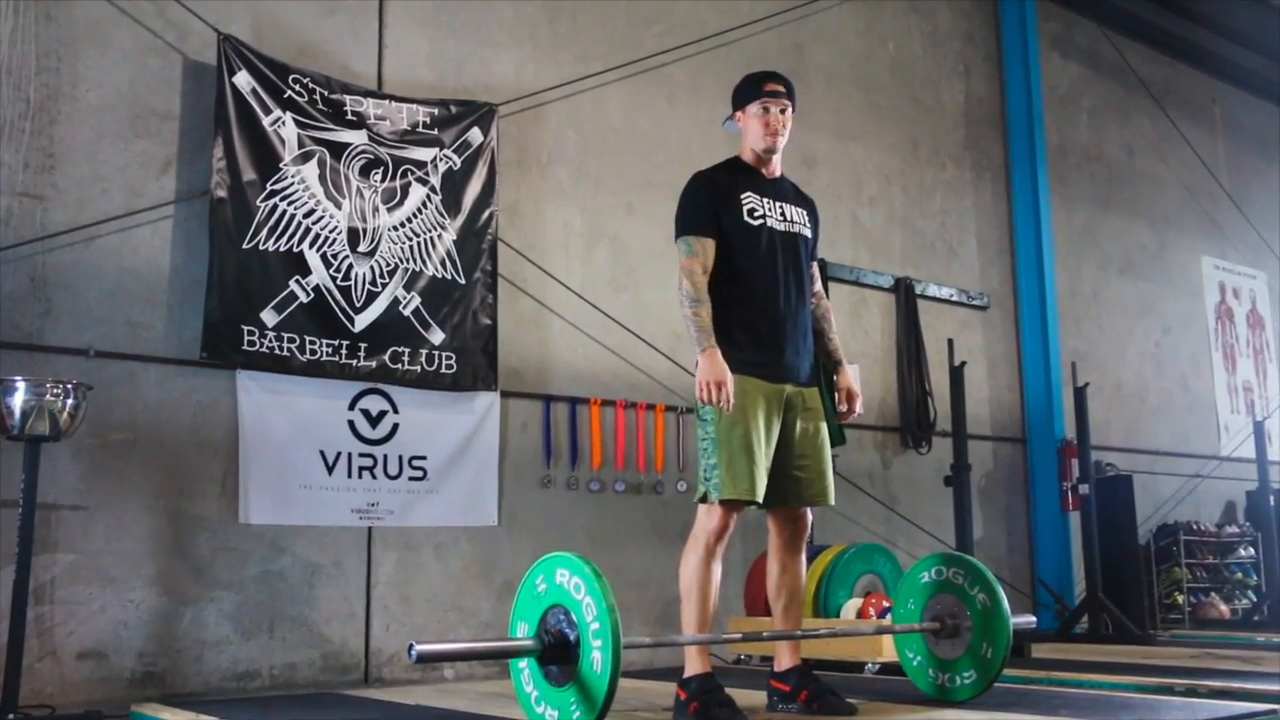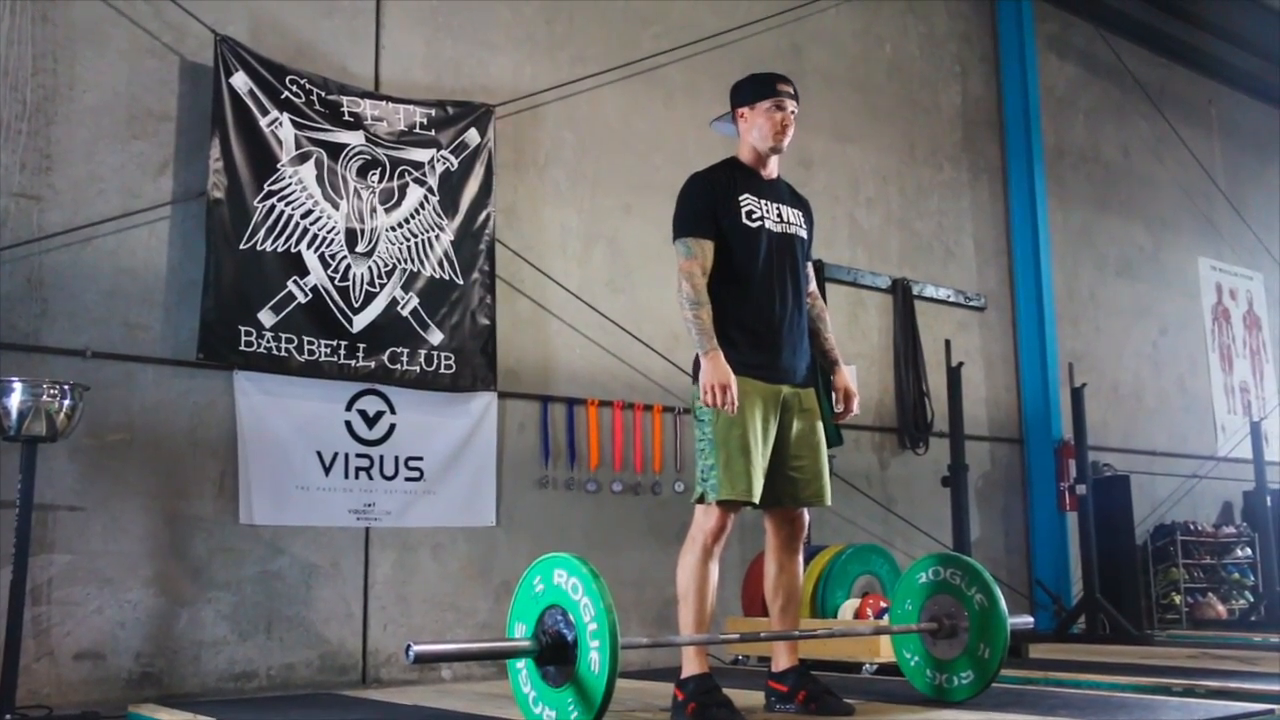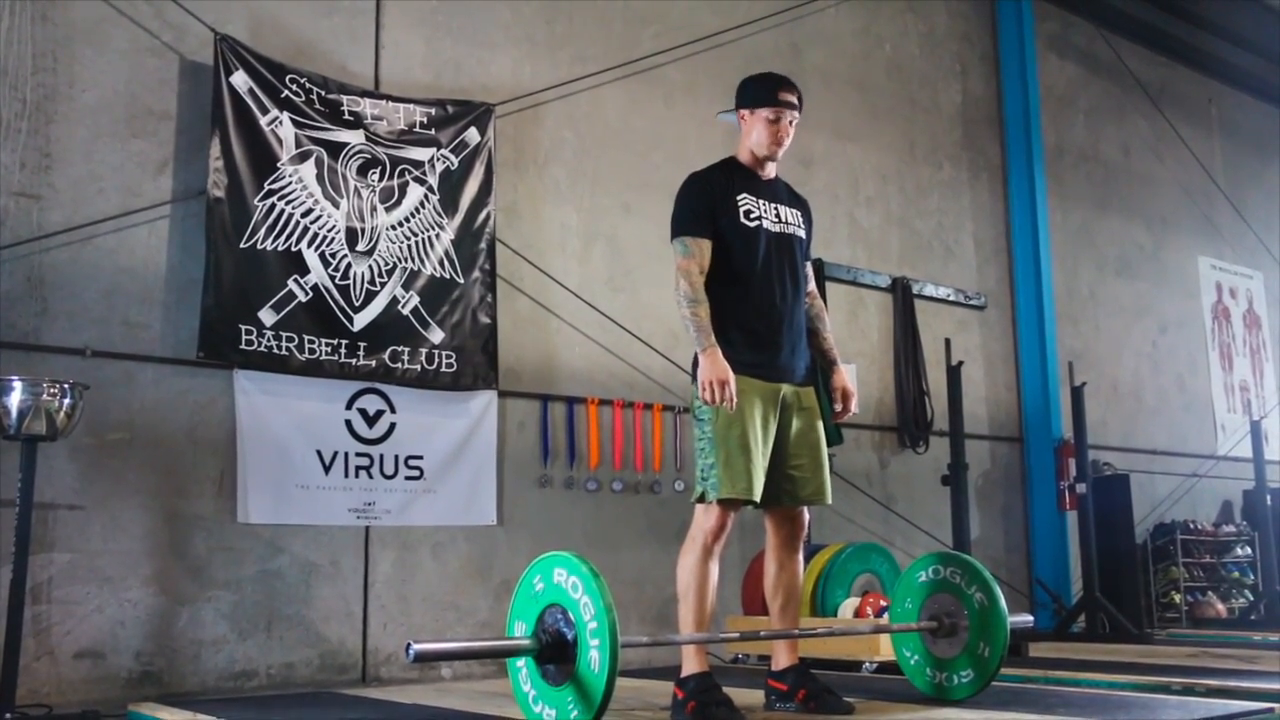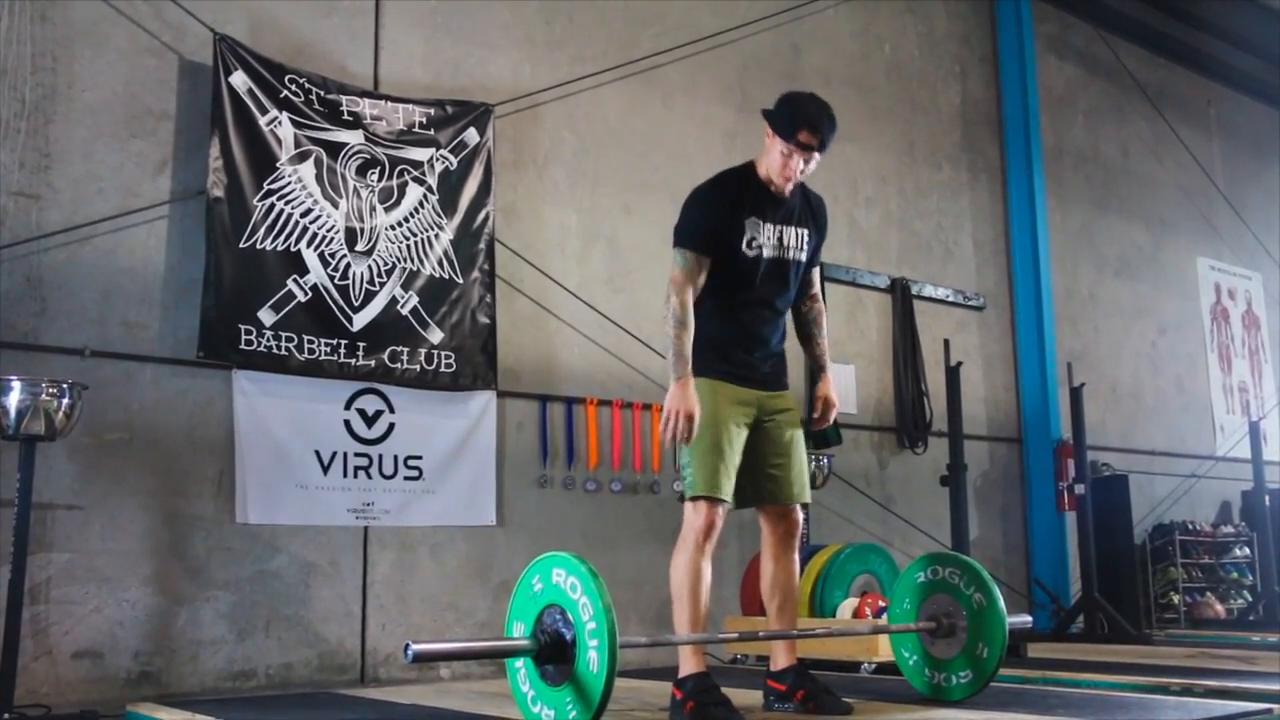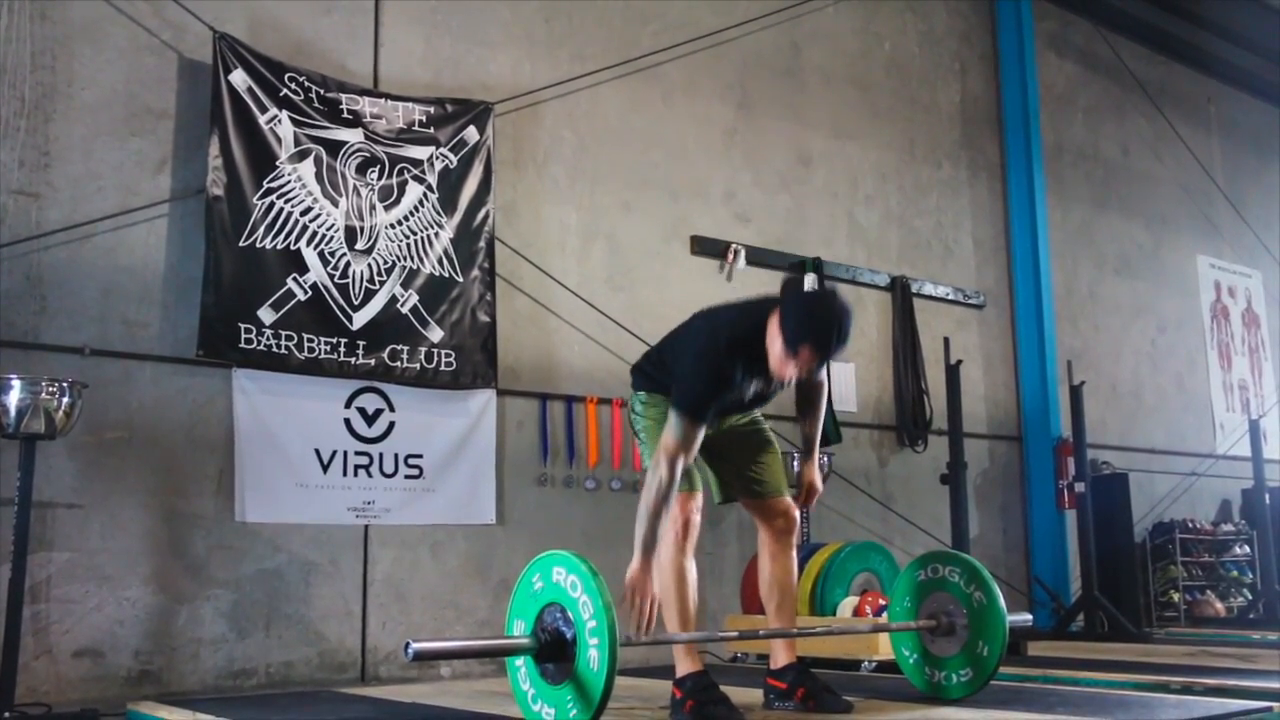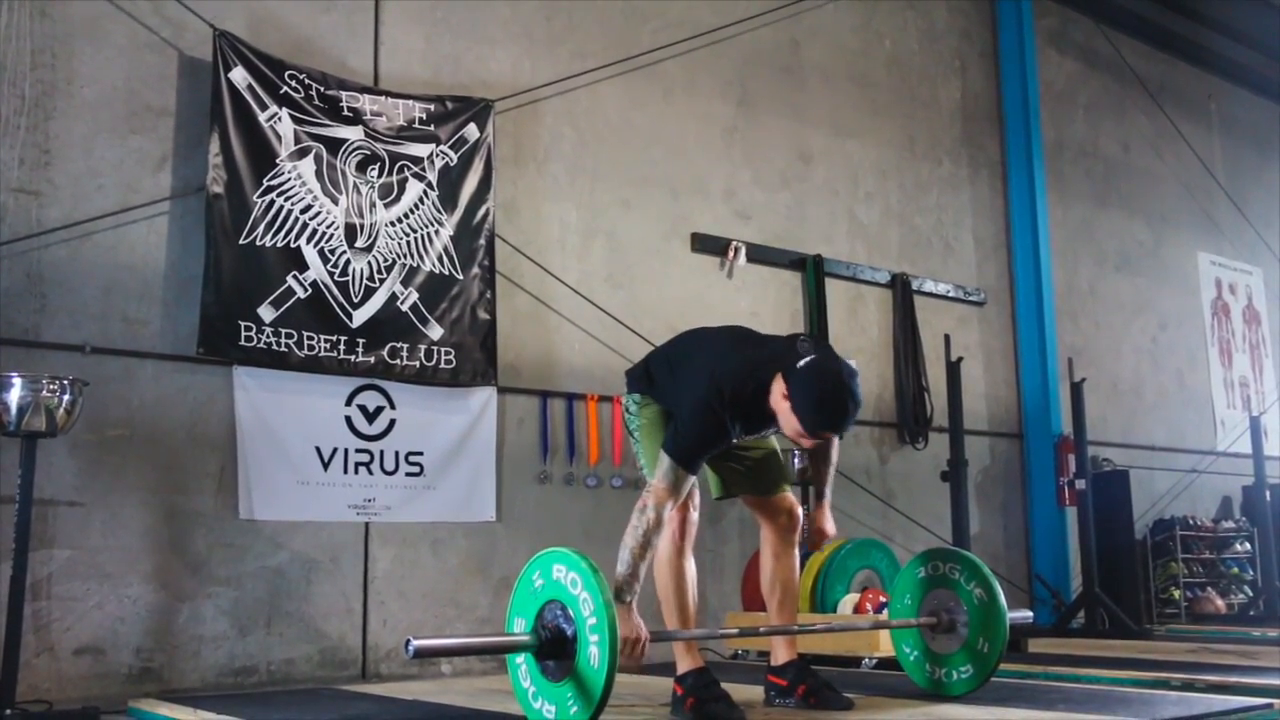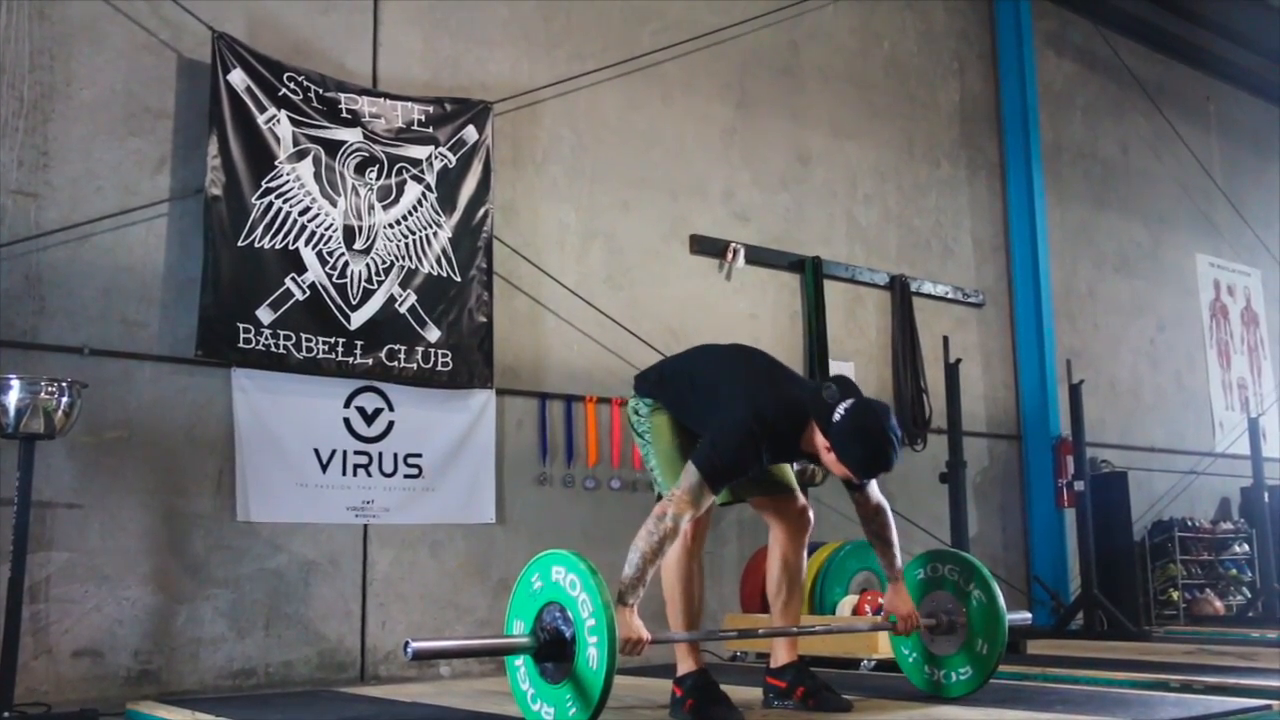
dt=0.4s
person 1, frame 1
left shoulder: (801, 204)
right shoulder: (712, 187)
right elbow: (692, 277)
left wrist: (839, 366)
right wrist: (708, 352)
left hip: (799, 381)
right hip: (740, 375)
left knee: (794, 521)
right knee: (718, 514)
person 1, frame 2
left shoulder: (796, 203)
right shoulder: (710, 187)
right elbow: (691, 279)
left wrist: (835, 365)
right wrist: (711, 355)
left hip: (795, 381)
right hip: (737, 377)
left knee: (791, 522)
right knee: (716, 515)
person 1, frame 3
left shoulder: (795, 203)
right shoulder: (708, 187)
right elbow: (689, 278)
left wrist: (833, 365)
right wrist: (709, 352)
left hip: (794, 380)
right hip: (736, 376)
left knee: (791, 522)
right knee: (715, 515)
person 1, frame 4
left shoulder: (812, 210)
right shoulder: (717, 198)
right elbow: (681, 292)
left wrist: (823, 373)
right wrist: (680, 382)
left hip: (773, 386)
right hip: (714, 380)
left knee: (786, 521)
right knee: (705, 516)
person 1, frame 5
left shoulder: (806, 347)
right shoulder: (717, 348)
left elbow: (814, 387)
right elbow: (670, 460)
left wrist: (810, 459)
right wrist: (642, 562)
left hip: (733, 411)
right hip: (663, 397)
left knee: (783, 518)
right knee: (684, 514)
left ankle: (784, 673)
right ankle: (689, 681)
person 1, frame 6
left shoulder: (819, 381)
right shoulder: (713, 404)
left elbow: (825, 437)
right elbow: (655, 507)
left wrist: (822, 506)
right wrist: (623, 607)
left hip: (738, 414)
right hip: (660, 399)
left knee: (785, 515)
right knee: (681, 515)
left ankle: (785, 670)
right ankle: (690, 678)
person 1, frame 7
left shoulder: (839, 423)
right shoulder: (751, 433)
left elbow: (873, 505)
right elbow: (672, 514)
left wrist: (896, 584)
right wrist: (625, 608)
right hip: (663, 403)
left knee: (795, 516)
right knee: (692, 522)
left ankle: (784, 671)
right ankle: (690, 679)
